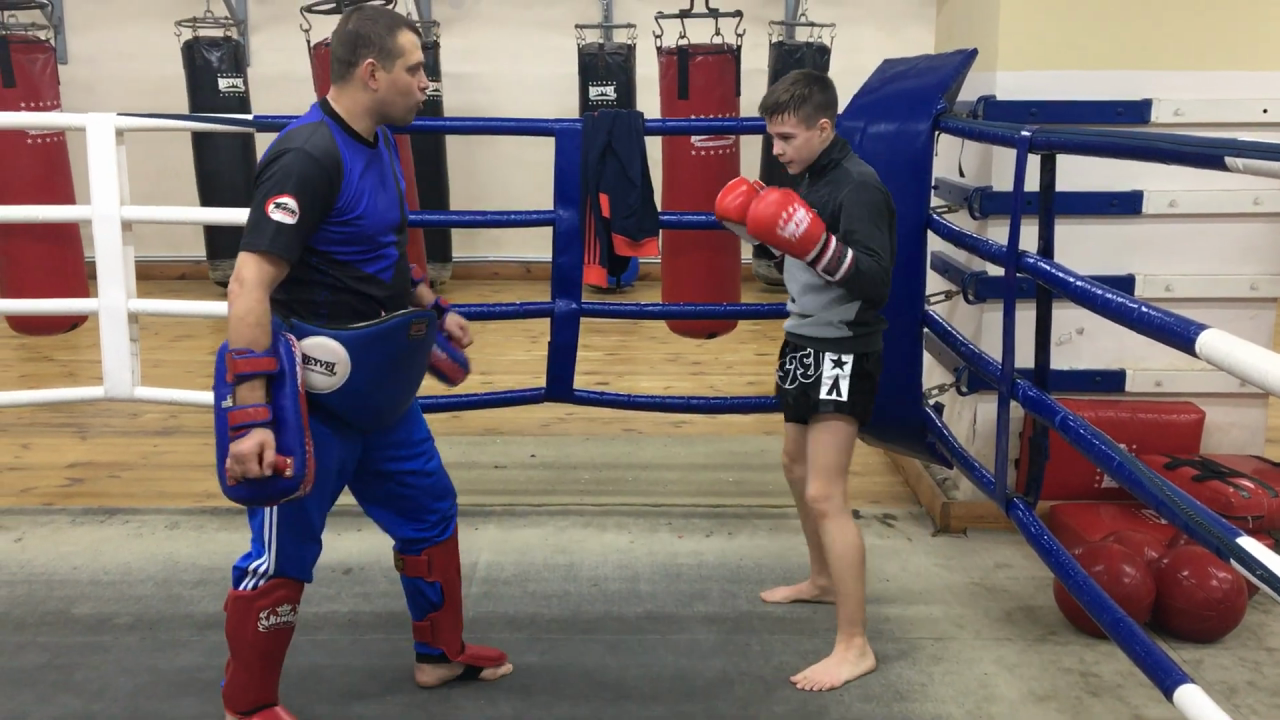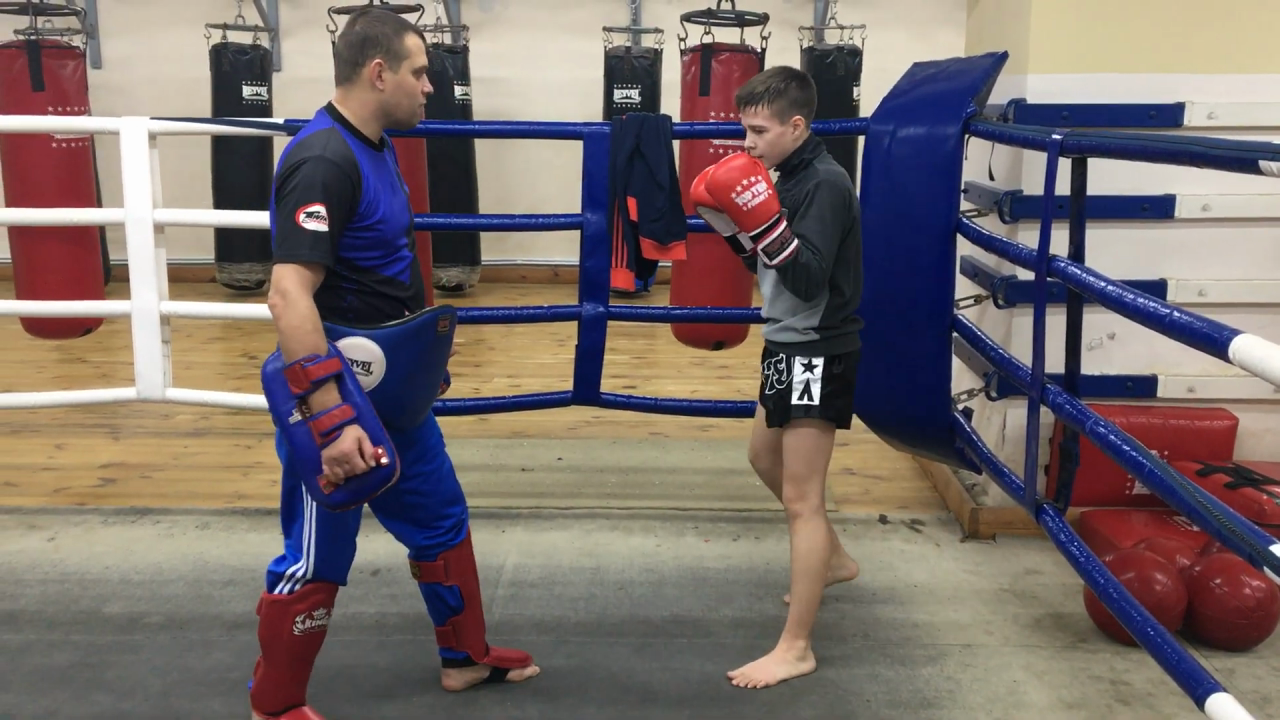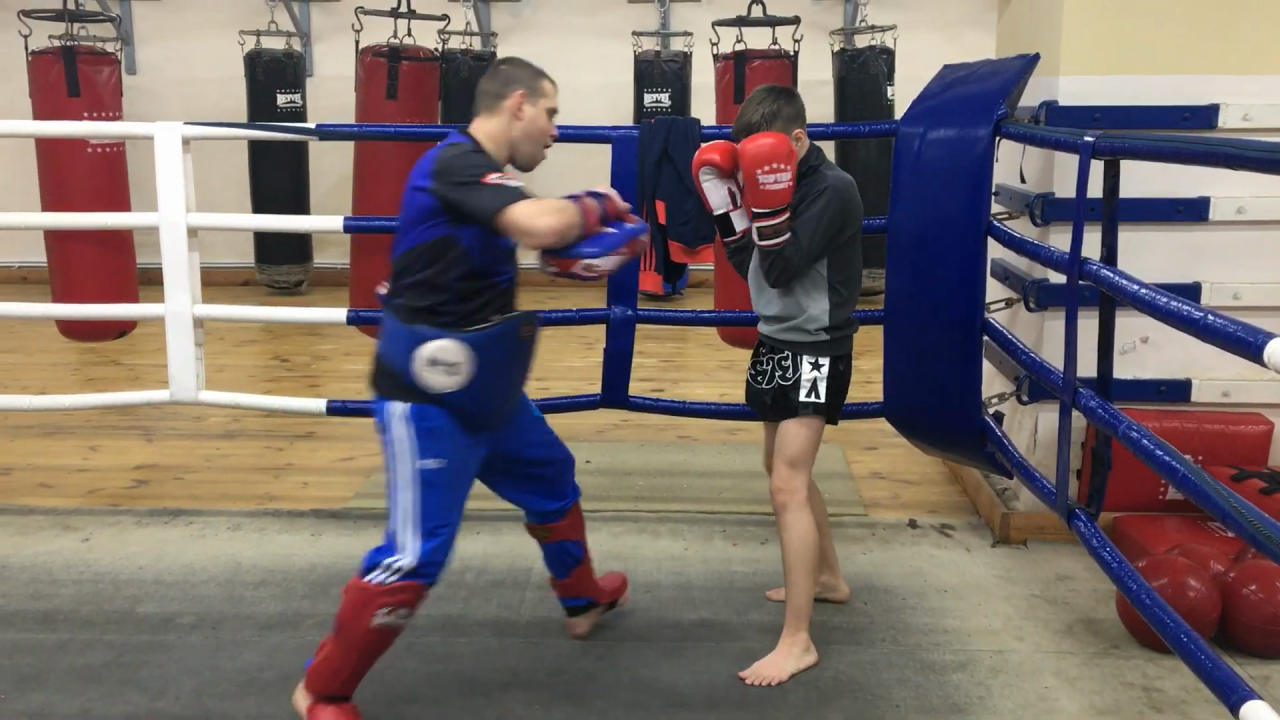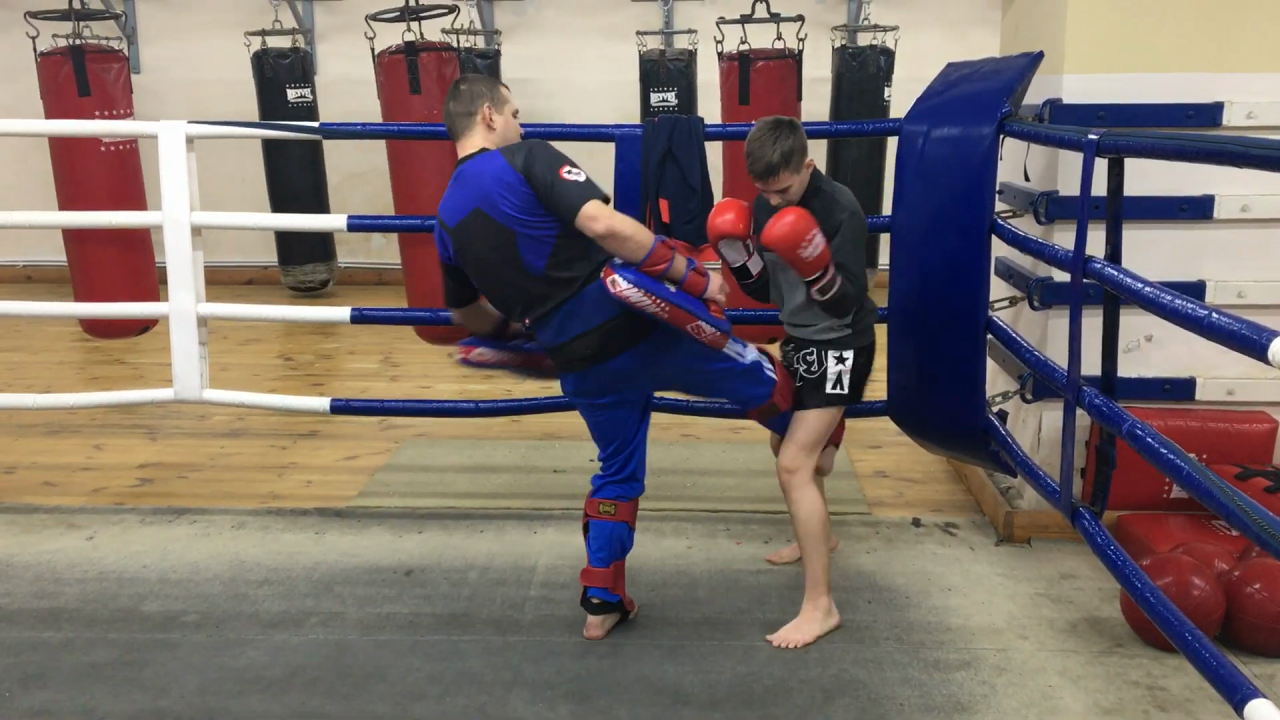
dt=0.7s
person 1, frame 1
left shoulder: (378, 143)
right shoulder: (308, 155)
right elbow: (250, 286)
left wrist: (433, 310)
right wrist: (251, 418)
left hip: (379, 384)
right hip: (312, 392)
left knee: (428, 512)
right knee: (282, 554)
left ankle: (440, 653)
person 1, frame 2
left shoulder: (373, 145)
right shoulder: (324, 161)
right elbow: (290, 297)
right wrist: (332, 420)
right hip: (338, 390)
left knee: (440, 520)
right knee: (316, 559)
left ankle: (465, 656)
person 1, frame 3
left shoulder: (467, 167)
right shoulder: (459, 164)
right elbow: (540, 224)
right wrist: (600, 207)
left hip: (478, 383)
right hip: (430, 388)
left knee: (550, 479)
right knee: (414, 555)
left ankle: (581, 597)
person 1, frame 4
left shoulder: (449, 219)
right shoulder: (529, 162)
left elbow: (469, 314)
right elbow: (603, 224)
left wrist: (514, 325)
right wrist: (693, 276)
left hip: (576, 358)
right hip: (628, 325)
left knee: (617, 472)
right knee: (754, 373)
left ankle: (600, 602)
person 2, frame 1
left shoulder: (859, 185)
right shoulder: (809, 180)
left elbow: (875, 281)
left wrist: (813, 242)
right wrist: (758, 227)
left hip: (840, 355)
right hip: (804, 344)
left knee: (822, 494)
right knee: (800, 472)
left ankle: (853, 643)
right ankle: (825, 579)
person 2, frame 2
left shoulder: (825, 184)
right shoulder: (785, 178)
left elbow: (807, 280)
left wrist: (762, 215)
right wrist: (730, 225)
left hip: (817, 355)
right hip: (789, 348)
left knee: (800, 498)
right knee: (764, 458)
left ankle: (795, 647)
right ankle: (834, 558)
person 2, frame 3
left shoulder: (833, 189)
right shoulder: (780, 185)
left elbow: (781, 270)
right elbow: (749, 265)
left wrist: (769, 201)
right wrist: (722, 200)
left hip: (815, 353)
right hip: (776, 344)
left knee: (787, 489)
right knee: (789, 469)
left ankle: (797, 641)
right ankle: (827, 577)
person 2, frame 4
left shoulder: (840, 208)
right shoulder: (763, 208)
left elbow: (842, 302)
right elbow: (763, 292)
left wrist: (812, 259)
right wrist: (736, 253)
left hip: (839, 347)
right hip: (799, 341)
left knee: (794, 463)
right knee: (793, 448)
left ankle: (819, 605)
right ankle: (817, 536)
